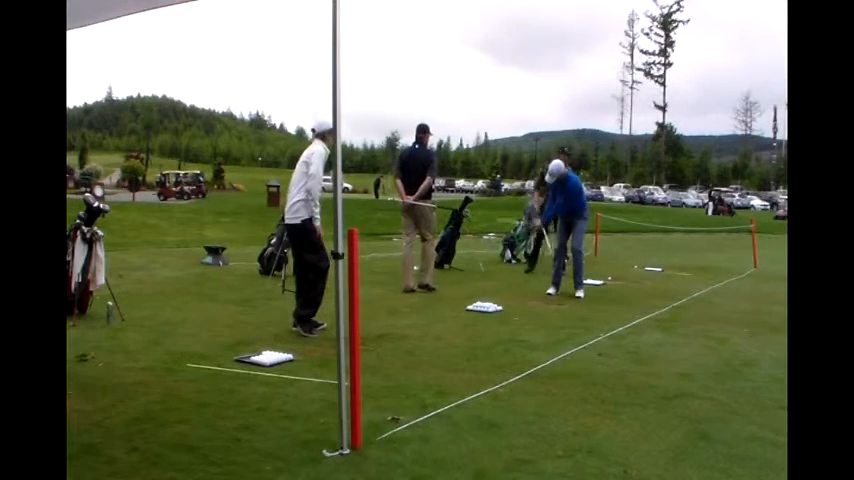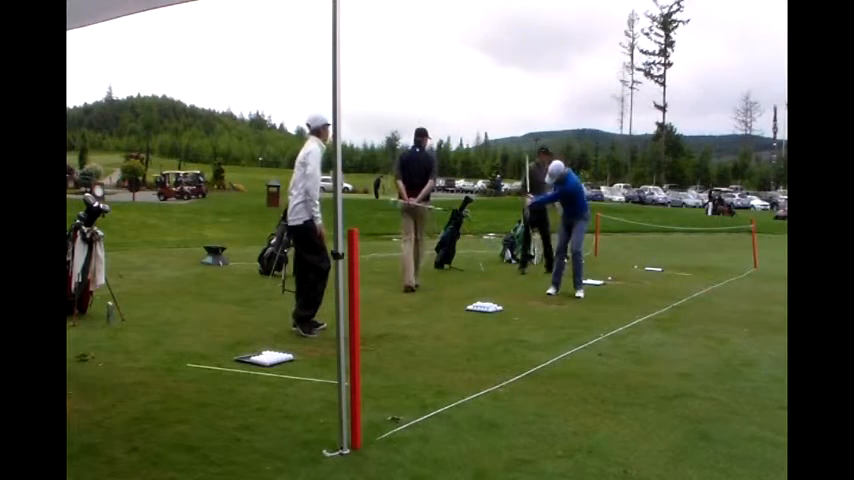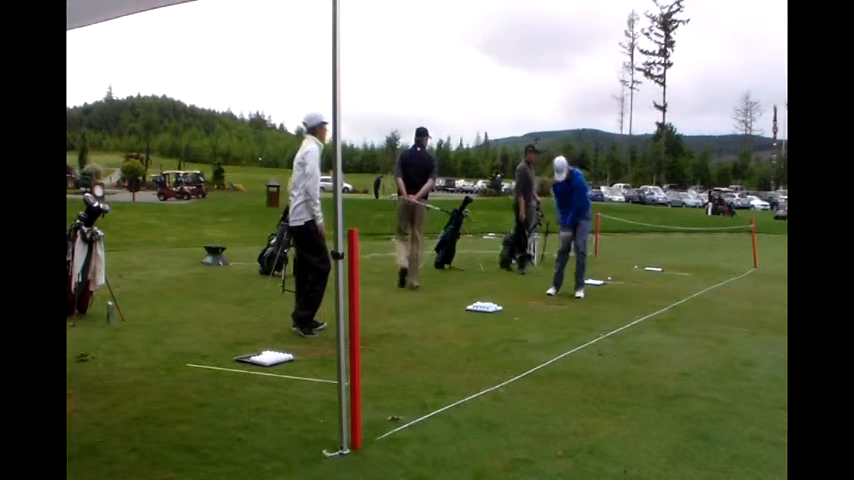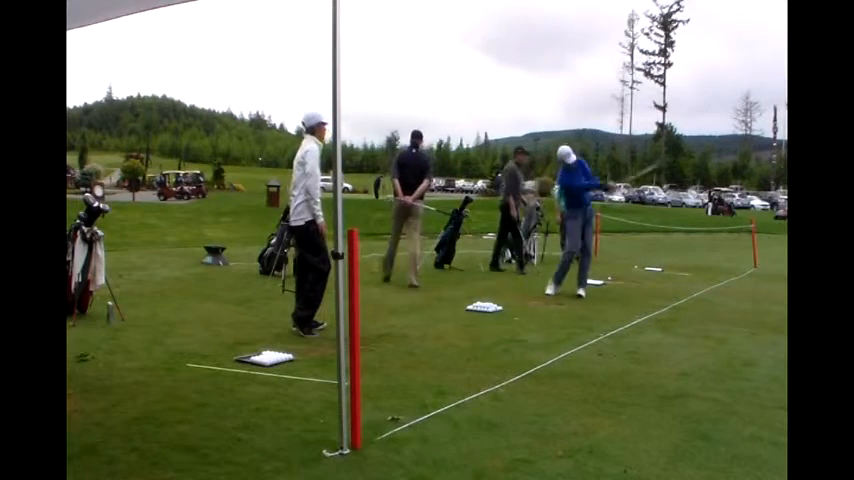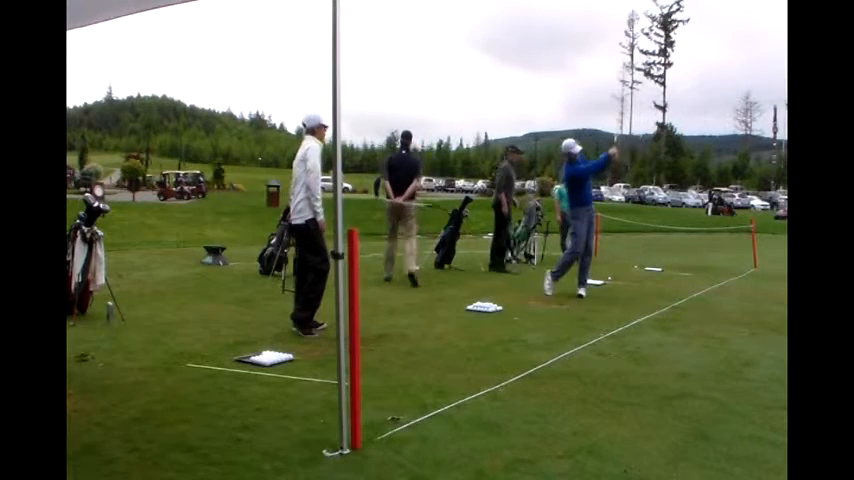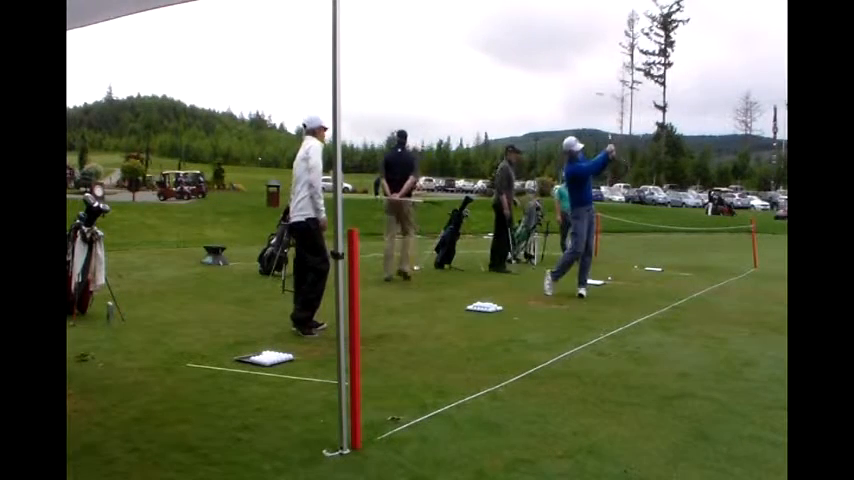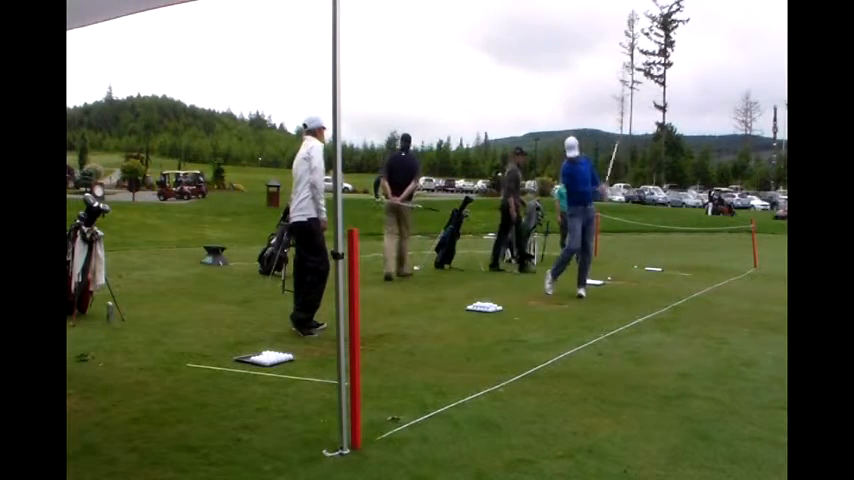
dt=0.3s
person 1, frame 1
left shoulder: (311, 151)
right shoulder: (318, 151)
right elbow: (312, 187)
right wrist: (316, 221)
left hip: (294, 217)
right hip: (302, 217)
left knee: (304, 266)
right knee: (319, 264)
left ankle: (303, 317)
right ankle: (303, 316)
person 1, frame 2
left shoulder: (308, 149)
right shoulder: (314, 149)
right elbow: (311, 187)
right wrist: (317, 220)
left hip: (296, 217)
right hip: (304, 217)
left knee: (305, 267)
right knee: (320, 265)
left ankle: (303, 317)
right ankle: (303, 317)
person 1, frame 3
left shoulder: (305, 149)
right shoulder: (312, 149)
right elbow: (311, 187)
right wrist: (319, 219)
left hip: (297, 217)
right hip: (306, 218)
left knee: (305, 267)
right knee: (320, 266)
left ankle: (303, 317)
right ankle: (303, 318)
person 1, frame 4
left shoulder: (305, 148)
right shoulder: (312, 149)
right elbow: (311, 186)
right wrist: (319, 217)
left hip: (298, 217)
right hip: (307, 218)
left knee: (306, 267)
right knee: (320, 266)
left ankle: (303, 317)
right ankle: (302, 318)
person 1, frame 5
left shoulder: (304, 149)
right shoulder: (312, 147)
right elbow: (312, 184)
right wrist: (320, 216)
left hip: (298, 217)
right hip: (307, 217)
left knee: (305, 266)
right knee: (319, 266)
left ankle: (303, 317)
right ankle: (302, 318)
person 1, frame 6
left shoulder: (304, 149)
right shoulder: (314, 146)
right elbow: (314, 182)
right wrist: (321, 213)
left hip: (297, 216)
right hip: (308, 216)
left knee: (304, 267)
right knee: (318, 266)
left ankle: (302, 317)
right ankle: (302, 318)
person 1, frame 7
left shoulder: (302, 150)
right shoulder: (315, 146)
right elbow: (316, 181)
right wrist: (322, 214)
left hip: (298, 216)
right hip: (308, 216)
left knee: (304, 267)
right knee: (319, 267)
left ankle: (302, 317)
right ankle: (302, 318)
person 2, frame 1
left shoulder: (404, 154)
right shoulder: (429, 155)
left elbow: (397, 178)
right elbow: (429, 179)
left wrist: (404, 197)
right wrist: (416, 197)
left hip: (406, 203)
right hip: (424, 202)
left knee: (408, 241)
right knee: (428, 240)
left ankle: (408, 283)
right ankle: (425, 280)
person 2, frame 2
left shoulder: (403, 156)
right shoulder: (429, 158)
left elbow: (398, 179)
right elbow: (431, 182)
left wrist: (406, 198)
right wrist: (418, 199)
left hip: (406, 203)
right hip: (422, 203)
left knee: (407, 241)
right knee: (419, 240)
left ankle: (409, 281)
right ankle: (414, 279)
person 2, frame 3
left shoulder: (404, 155)
right shoulder: (430, 158)
left elbow: (398, 177)
right elbow: (431, 182)
left wrist: (406, 195)
right wrist: (417, 197)
left hip: (403, 200)
right hip: (420, 202)
left knee: (401, 236)
right knee: (417, 239)
left ankle: (403, 265)
right ankle: (414, 280)
person 2, frame 4
left shoulder: (400, 156)
right shoulder: (425, 160)
left elbow: (395, 178)
right elbow: (426, 182)
left wrist: (401, 196)
right wrist: (412, 198)
left hip: (399, 201)
right hip: (416, 202)
left knee: (394, 237)
right knee: (414, 239)
left ankle: (387, 272)
right ankle: (413, 279)
person 2, frame 5
left shoulder: (391, 158)
right shoulder: (415, 160)
left elbow: (385, 180)
right elbow: (416, 182)
left wrist: (393, 198)
right wrist: (403, 198)
left hip: (392, 202)
right hip: (408, 202)
left knee: (391, 237)
right knee: (410, 236)
left ankle: (388, 273)
right ankle: (411, 269)
person 2, frame 6
left shoulder: (387, 157)
right shoulder: (411, 157)
left elbow: (382, 179)
right elbow: (412, 179)
left wrist: (389, 194)
right wrist: (400, 194)
left hip: (389, 199)
right hip: (405, 199)
left knee: (389, 235)
right knee: (408, 232)
left ankle: (388, 273)
right ankle: (403, 268)
person 2, frame 7
left shoulder: (391, 159)
right shoulder: (414, 161)
left elbow: (384, 180)
right elbow: (414, 184)
left wrist: (391, 197)
right wrist: (401, 198)
left hip: (390, 202)
right hip: (405, 202)
left knee: (389, 234)
right knee: (404, 236)
left ankle: (389, 270)
right ankle: (402, 269)
person 3, frame 1
left shoulder: (572, 184)
right shoulder: (556, 179)
left elbow: (559, 205)
right elbow: (552, 199)
left wrist: (544, 220)
right wrist: (543, 218)
left hip: (579, 216)
right hip: (565, 215)
left knee: (576, 249)
right knee: (560, 248)
left ankle: (579, 287)
right ankle: (555, 285)
person 3, frame 2
left shoulder: (570, 185)
right shoulder: (560, 176)
left elbow: (552, 197)
right elbow: (554, 195)
left wrist: (532, 202)
right wrist: (536, 199)
left hip: (580, 217)
right hip: (567, 215)
left knee: (575, 249)
right knee: (560, 249)
left ankle: (579, 287)
right ankle: (555, 285)
person 3, frame 3
left shoulder: (578, 178)
right shoulder: (557, 182)
left elbow: (576, 205)
right elbow: (560, 206)
left wrist: (569, 228)
right wrist: (564, 227)
left hip: (582, 216)
right hip: (567, 216)
left knee: (580, 250)
right knee: (563, 249)
left ankle: (580, 287)
right ankle: (556, 285)
person 3, frame 4
left shoulder: (580, 163)
right shoulder: (564, 177)
left elbow: (591, 180)
right elbow: (584, 186)
left wrist: (604, 186)
right wrist: (604, 185)
left hip: (588, 211)
right hip: (573, 213)
left knee: (587, 250)
right knee: (571, 250)
left ankle: (581, 285)
right ankle: (555, 282)
person 3, frame 5
left shoulder: (579, 159)
right shoulder: (571, 171)
left elbow: (594, 169)
right elbow: (592, 168)
left wrist: (609, 159)
right wrist: (608, 155)
left hip: (589, 209)
right hip: (578, 211)
left knee: (588, 250)
right knee: (576, 249)
left ankle: (582, 285)
right ankle: (553, 275)
person 3, frame 6
left shoulder: (580, 158)
right shoulder: (572, 169)
left elbow: (595, 170)
right elbow: (592, 168)
left wrist: (608, 157)
right wrist: (606, 152)
left hip: (589, 209)
right hip: (579, 211)
left knee: (588, 250)
right knee: (577, 249)
left ankle: (582, 285)
right ankle: (553, 275)
person 3, frame 7
left shoulder: (585, 160)
right shoulder: (566, 168)
left elbow: (594, 179)
right elbow: (575, 190)
left wrist: (601, 188)
right wrist: (595, 190)
left hip: (588, 210)
right hip: (575, 210)
left knee: (587, 250)
right knee: (572, 247)
left ankle: (581, 285)
right ankle: (552, 275)
person 4, frame 1
right shoulder: (546, 170)
right elbow: (537, 187)
right wrist: (537, 200)
right hip: (546, 207)
right knee: (540, 233)
right ankle: (531, 263)
person 4, frame 2
left shoulder: (546, 169)
right shoulder: (531, 169)
right elbow: (525, 189)
left hip: (542, 208)
right hip: (531, 208)
left knee: (546, 238)
right knee: (527, 236)
left ankle: (550, 266)
right ankle: (523, 264)
person 4, frame 3
left shoulder: (529, 168)
right shoulder: (522, 168)
right elbow: (519, 190)
left wrist: (535, 197)
right wrist: (522, 210)
left hip: (528, 206)
right hip: (522, 207)
left knee: (520, 235)
right knee: (523, 236)
right ankle: (521, 265)
person 4, frame 4
left shoulder: (516, 168)
right shoulder: (511, 168)
right elbow: (507, 190)
left wrist: (522, 199)
right wrist: (512, 208)
left hip: (511, 206)
right hip: (509, 206)
left knee: (502, 236)
right knee: (517, 236)
left ankle: (494, 264)
right ankle: (520, 265)
person 4, frame 5
left shoulder: (509, 167)
right shoulder: (505, 167)
right elbow: (499, 188)
left wrist: (512, 199)
right wrist: (504, 205)
left hip: (504, 205)
right hip: (501, 205)
left knee: (499, 234)
right knee: (503, 235)
left ankle: (494, 264)
right ankle: (498, 264)
person 4, frame 6
left shoulder: (509, 167)
right shoulder: (504, 167)
right elbow: (500, 189)
left wrist: (513, 198)
right wrist: (505, 207)
left hip: (505, 205)
right hip: (502, 205)
left knee: (500, 235)
right knee: (501, 235)
left ankle: (497, 264)
right ankle: (496, 264)
person 4, frame 7
left shoulder: (515, 169)
right shoulder: (513, 170)
right elbow: (508, 192)
left wrist: (520, 200)
right wrist: (512, 209)
left hip: (513, 207)
right hip: (509, 207)
right knee: (503, 235)
